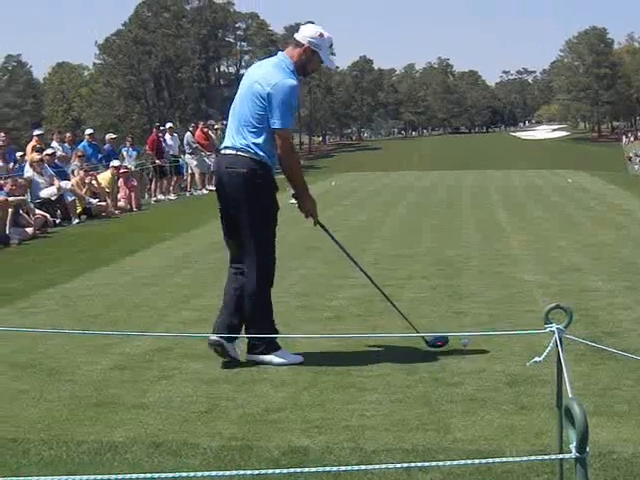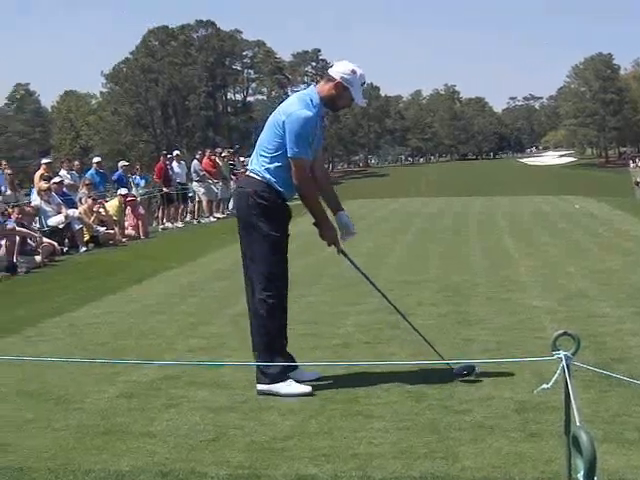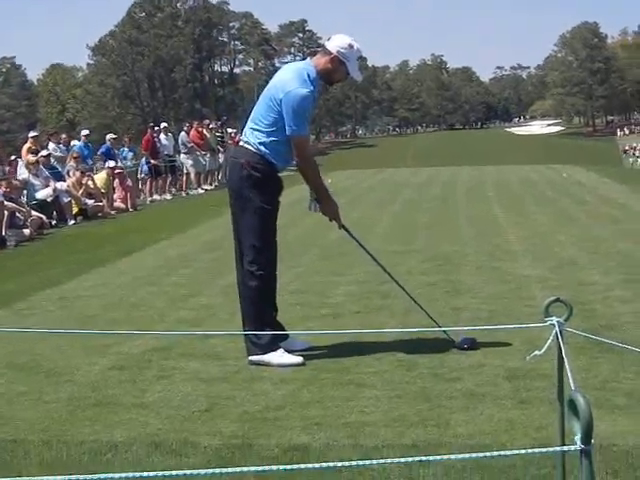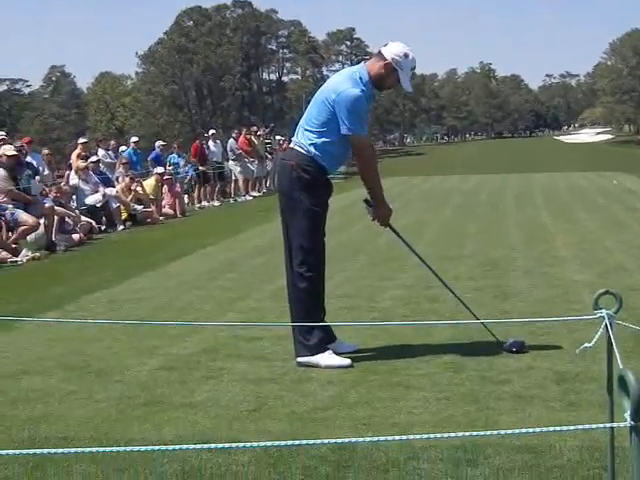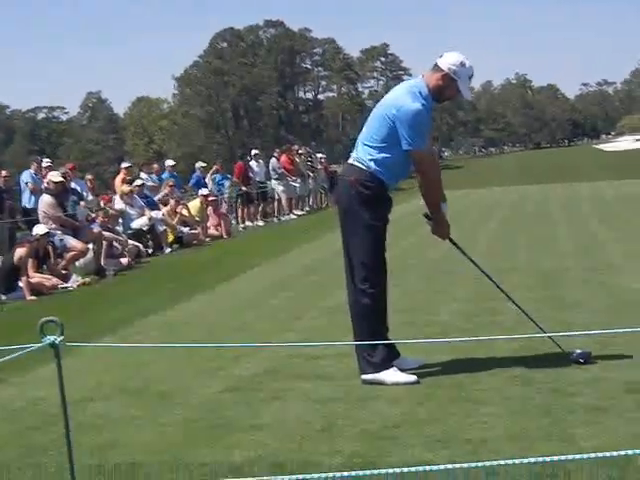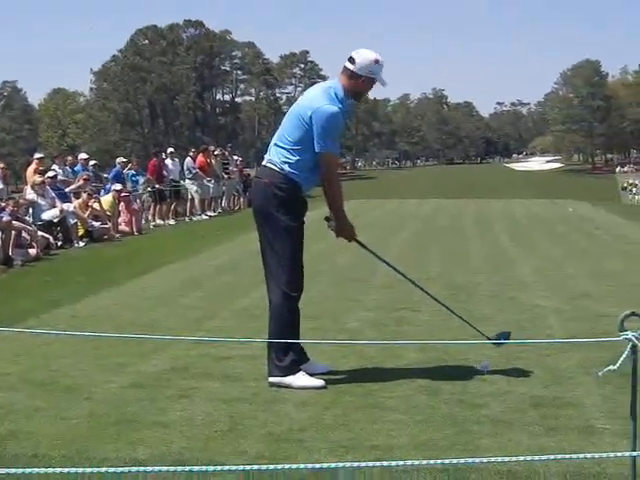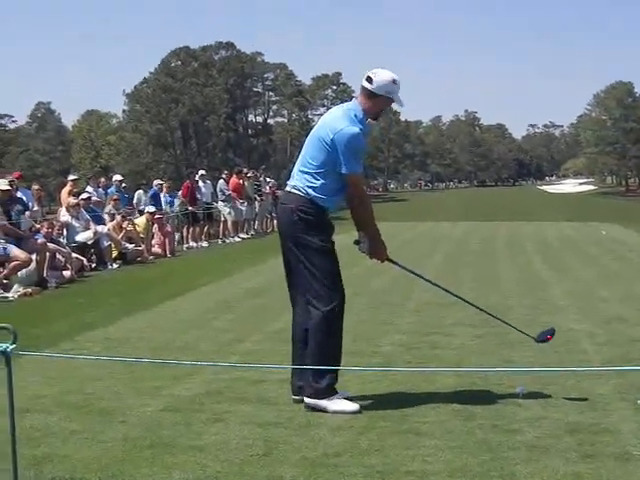
dt=0.7s
person 1, frame 1
left shoulder: (260, 68)
right shoulder: (285, 83)
right elbow: (284, 149)
left wrist: (295, 186)
right wrist: (304, 195)
left hip: (228, 164)
right hip: (250, 172)
left knee: (242, 257)
right knee: (260, 262)
left ankle: (226, 331)
right ankle: (261, 345)
person 1, frame 2
left shoulder: (311, 109)
right shoulder: (302, 113)
left elbow: (317, 170)
right elbow: (301, 179)
left wrist: (339, 212)
right wrist: (323, 223)
left hip: (267, 199)
right hip: (260, 198)
left knee: (274, 286)
right knee: (266, 287)
left ankle: (280, 362)
right ankle: (270, 374)
person 1, frame 3
left shoulder: (297, 72)
right shoulder: (299, 90)
left elbow: (300, 148)
right elbow: (302, 155)
left wrist: (319, 190)
right wrist: (325, 199)
left hip: (255, 168)
right hip: (252, 171)
left knee: (263, 256)
right knee: (256, 259)
left ankle: (271, 333)
right ankle: (261, 345)
person 1, frame 4
left shoulder: (358, 83)
right shoulder: (351, 91)
left elbow: (366, 148)
right elbow: (362, 154)
left wrist: (378, 196)
right wrist: (379, 202)
left hip: (309, 173)
right hip: (301, 173)
left knee: (311, 259)
right knee: (304, 261)
left ankle: (320, 336)
right ankle: (310, 347)
person 1, frame 5
left shoulder: (416, 96)
right shoulder: (412, 106)
left elbow: (427, 159)
right elbow: (424, 168)
left wrist: (440, 205)
right wrist: (438, 217)
left hip: (369, 188)
right hip: (362, 189)
left knee: (373, 276)
right knee: (366, 278)
left ankle: (383, 353)
right ankle: (374, 364)
person 1, frame 6
left shoulder: (324, 93)
right shoulder: (329, 109)
left elbow: (325, 169)
right elbow: (329, 172)
left wrist: (336, 213)
right wrist: (341, 220)
left hip: (276, 187)
right hip: (279, 190)
left knee: (286, 278)
right knee: (286, 280)
left ankle: (291, 357)
right ankle: (283, 368)
person 1, frame 7
left shoulder: (343, 116)
right shoulder: (349, 130)
left elbow: (349, 190)
right elbow: (357, 192)
left wrist: (364, 233)
right wrist: (375, 238)
left hip: (297, 210)
right hip: (305, 214)
left knee: (307, 301)
right knee: (328, 299)
left ankle: (304, 382)
right ankle: (319, 389)
